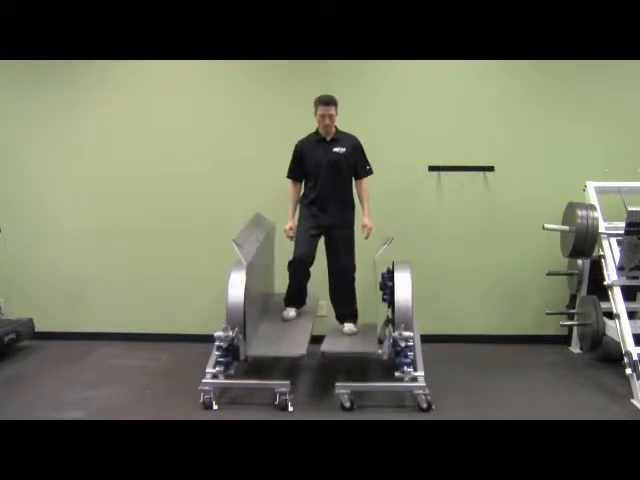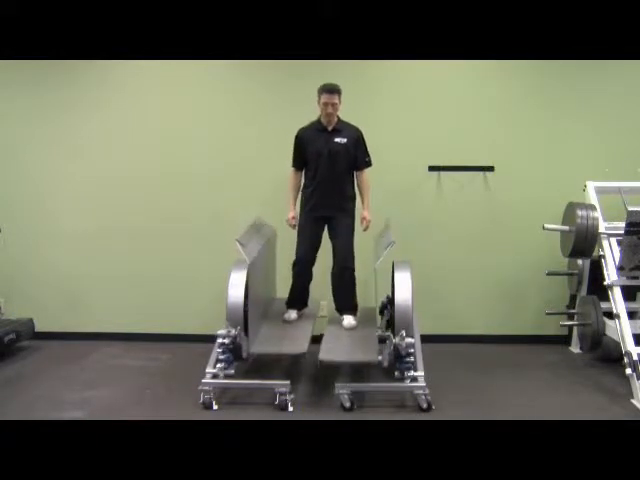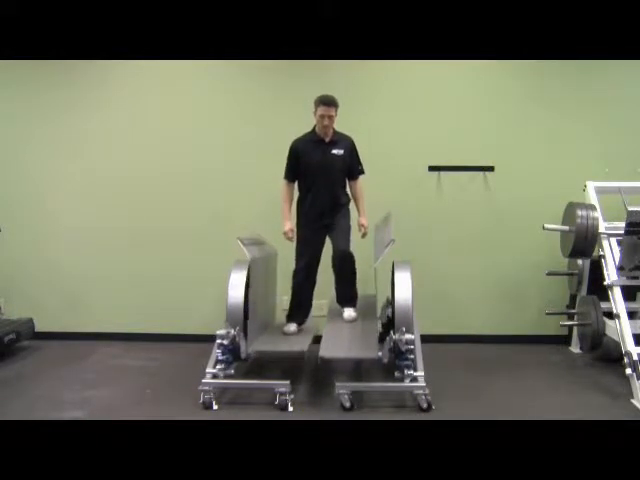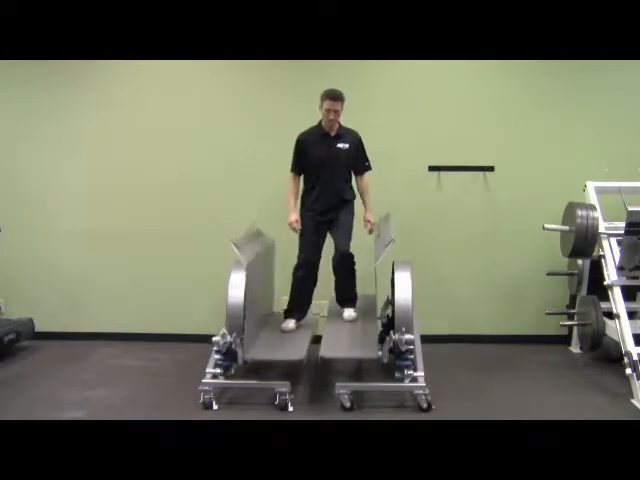
dt=0.4s
person 1, frame 1
left shoulder: (351, 144)
right shoulder: (303, 146)
left elbow: (361, 181)
right elbow: (295, 184)
left wrist: (366, 215)
right wrist: (290, 218)
left hip: (341, 216)
right hip: (310, 213)
left knee: (343, 268)
right knee: (300, 259)
left ankle: (347, 317)
right ankle: (294, 303)
person 1, frame 2
left shoulder: (353, 134)
right shoulder: (304, 135)
left elbow: (361, 173)
right elbow: (297, 172)
left wrist: (365, 207)
right wrist: (292, 207)
left hip: (342, 208)
right hip: (311, 207)
left knee: (344, 259)
right knee: (303, 258)
left ankle: (347, 310)
right ankle: (295, 305)
person 1, frame 3
left shoulder: (346, 144)
right shoulder: (299, 146)
left elbow: (354, 181)
right elbow: (289, 184)
left wrist: (362, 214)
right wrist: (287, 219)
left hip: (338, 212)
right hip: (309, 215)
left knee: (343, 253)
right knee: (305, 266)
left ankle: (348, 303)
right ankle: (295, 317)
person 1, frame 4
left shoulder: (352, 139)
right shoulder: (305, 139)
left elbow: (361, 176)
right elbow: (295, 176)
left wrist: (368, 209)
right wrist: (292, 210)
left hip: (342, 208)
right hip: (312, 210)
left knee: (343, 253)
right knee: (306, 261)
left ankle: (348, 304)
right ankle: (294, 314)
